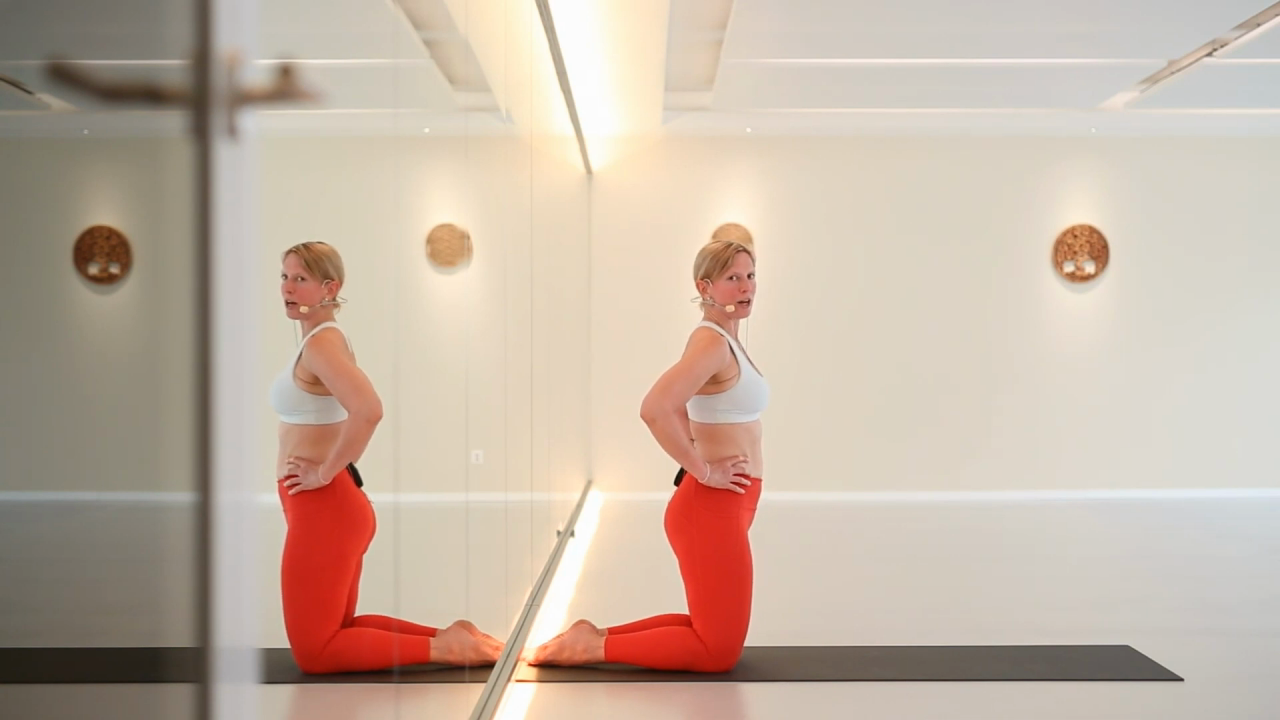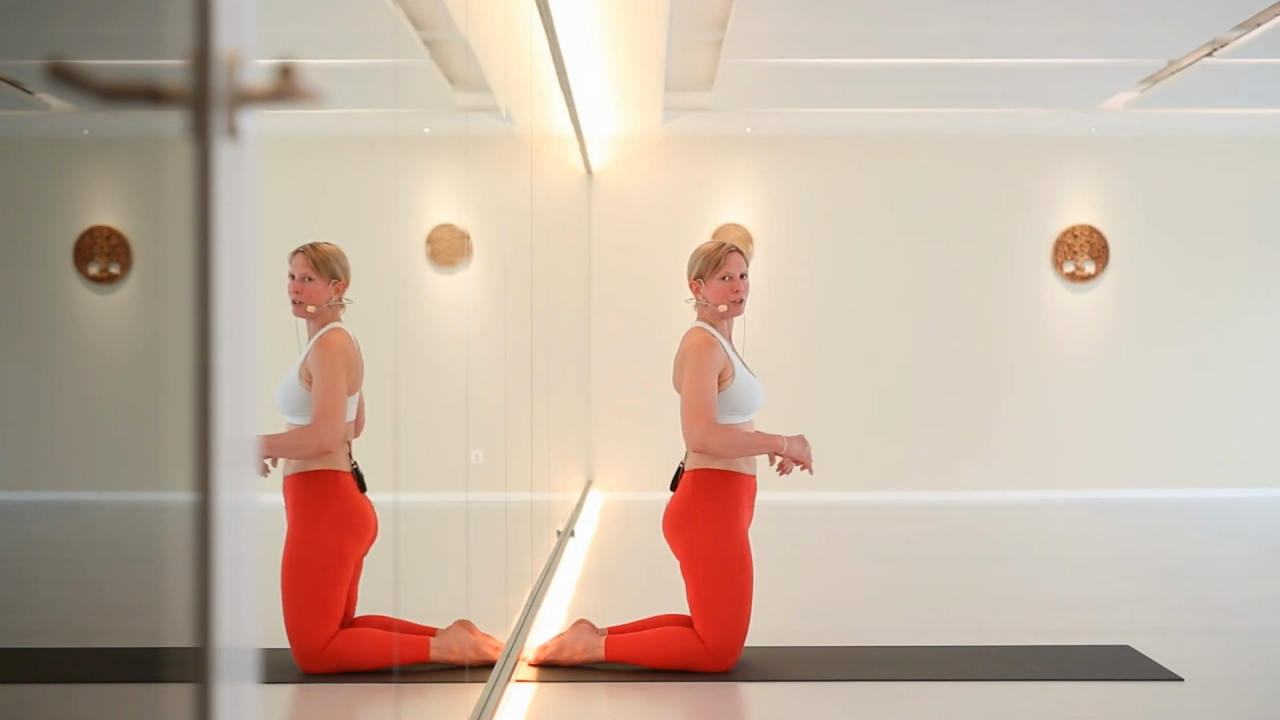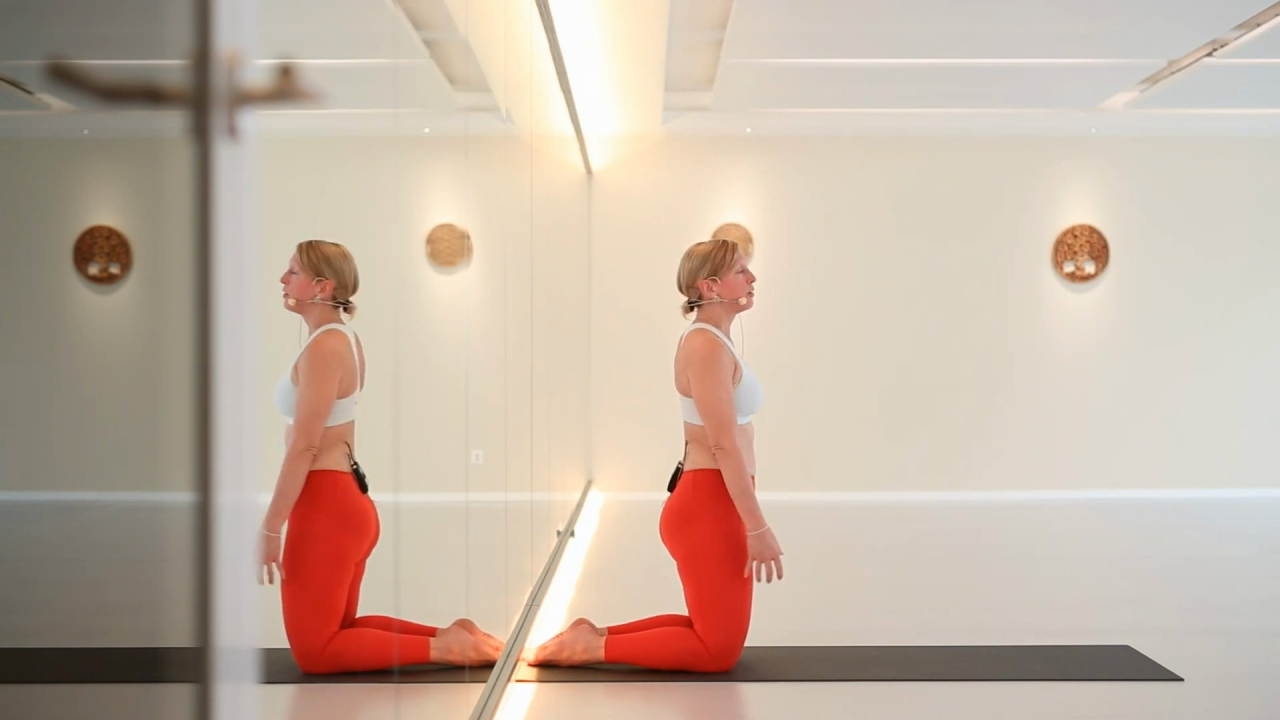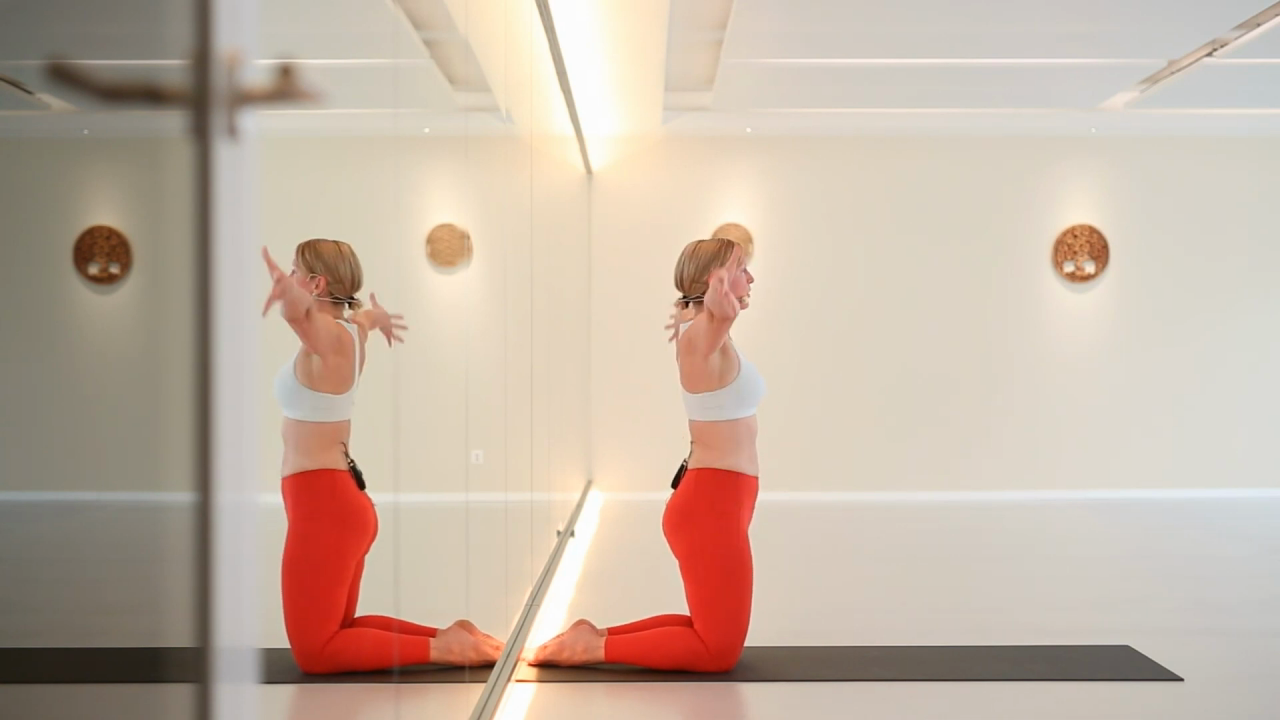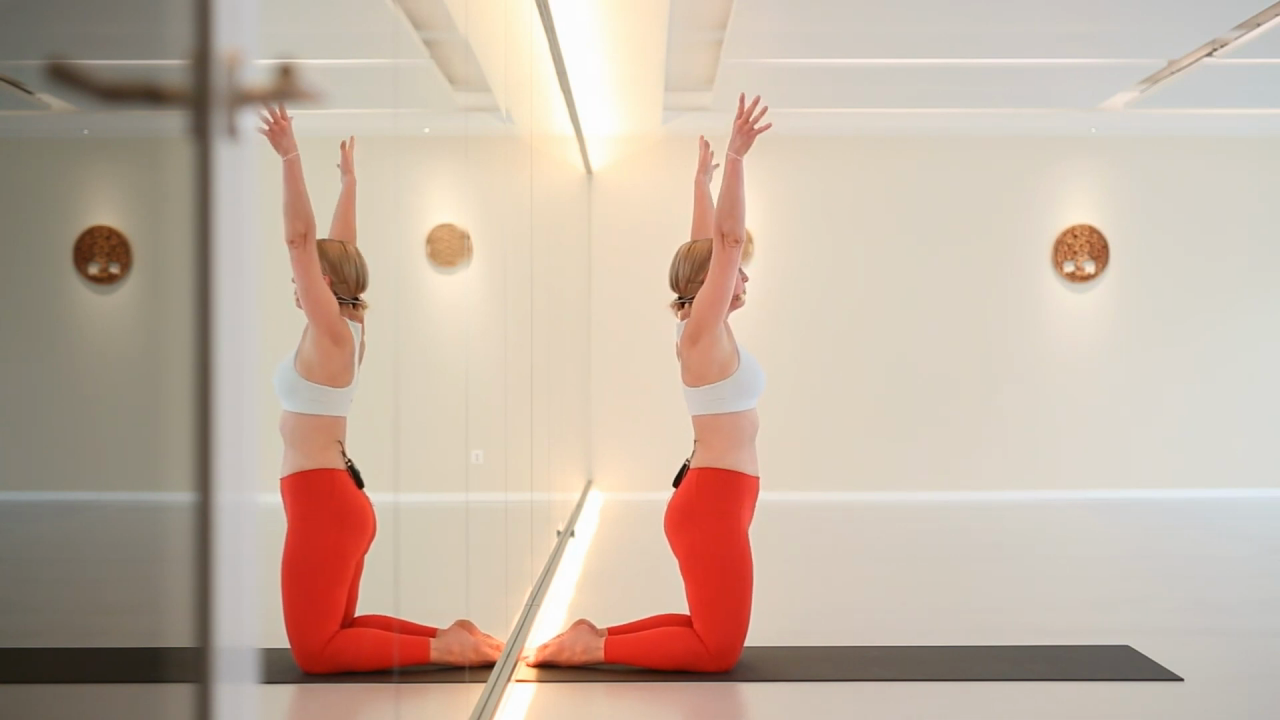
dt=0.7s
person 1, frame 1
left shoulder: (722, 341)
right shoulder: (712, 343)
left elbow: (679, 410)
right elbow: (654, 409)
right wrist: (703, 471)
left hip: (718, 508)
right hip: (713, 509)
left knee: (711, 631)
right knee: (718, 650)
left ankle: (597, 634)
right ankle: (593, 648)
person 1, frame 2
left shoulder: (715, 342)
right shoulder: (702, 344)
right elbow: (702, 436)
left wrist: (776, 446)
right wrist: (781, 444)
left hip: (715, 505)
right hip: (710, 509)
left knee: (713, 634)
right knee: (719, 651)
left ankle: (595, 634)
right ankle: (594, 647)
person 1, frame 3
left shoulder: (709, 341)
right shoulder: (708, 347)
right elbow: (725, 446)
left wrist: (743, 517)
right wrist: (759, 529)
left hip: (709, 506)
right hip: (707, 511)
left knee: (711, 632)
right knee: (719, 651)
left ankle: (596, 634)
right ankle: (595, 648)
person 1, frame 4
left shoulder: (700, 330)
right shoulder: (704, 339)
right elbow: (717, 316)
right wrist: (718, 287)
left hip: (713, 502)
right hip: (711, 506)
left knee: (715, 637)
right knee: (719, 651)
left ankle: (595, 635)
right ankle: (592, 648)
person 1, frame 5
left shoulder: (702, 330)
right shoulder: (704, 332)
left elbow: (707, 242)
right elbow: (727, 236)
left wrist: (703, 175)
right wrist: (735, 158)
left hip: (713, 502)
right hip: (713, 505)
left knee: (713, 633)
right knee: (717, 650)
left ankle: (593, 635)
right ankle: (590, 648)
person 2, frame 1
left shoulder: (320, 343)
right shoulder: (328, 340)
left elbow: (368, 410)
right elbow: (360, 409)
left wrist: (325, 472)
left hip: (321, 507)
right hip: (333, 505)
left knee: (315, 650)
right knee: (335, 628)
left ankle: (442, 649)
right ankle: (446, 636)
person 2, frame 2
left shoulder: (328, 346)
right shoulder: (336, 341)
left elbow: (323, 437)
left wrist: (253, 443)
right wrist: (279, 448)
left hip: (323, 507)
right hip: (339, 502)
left knee: (314, 650)
right knee: (335, 628)
left ankle: (442, 648)
right ankle: (448, 636)
person 2, frame 3
left shoulder: (322, 348)
right shoulder: (343, 340)
left elbow: (304, 445)
left wrist: (271, 527)
left hip: (325, 509)
right hip: (346, 503)
left knee: (315, 651)
right knee: (336, 629)
left ankle: (442, 648)
right ankle: (447, 635)
person 2, frame 4
left shoulder: (330, 340)
right shoulder: (347, 329)
left elbow: (299, 314)
right elbow: (367, 320)
left wrist: (285, 290)
right wrist: (380, 317)
left hip: (323, 504)
right hip: (340, 500)
left knee: (315, 651)
right knee: (335, 630)
left ankle: (441, 649)
right ankle: (447, 636)
person 2, frame 5
left shoulder: (330, 331)
right shoulder: (349, 327)
left elbow: (300, 238)
right elbow: (339, 247)
left wrist: (290, 156)
right wrist: (349, 178)
left hip: (322, 505)
right hip: (337, 501)
left knee: (316, 650)
right knee: (333, 631)
left ankle: (443, 647)
right ankle: (449, 636)
